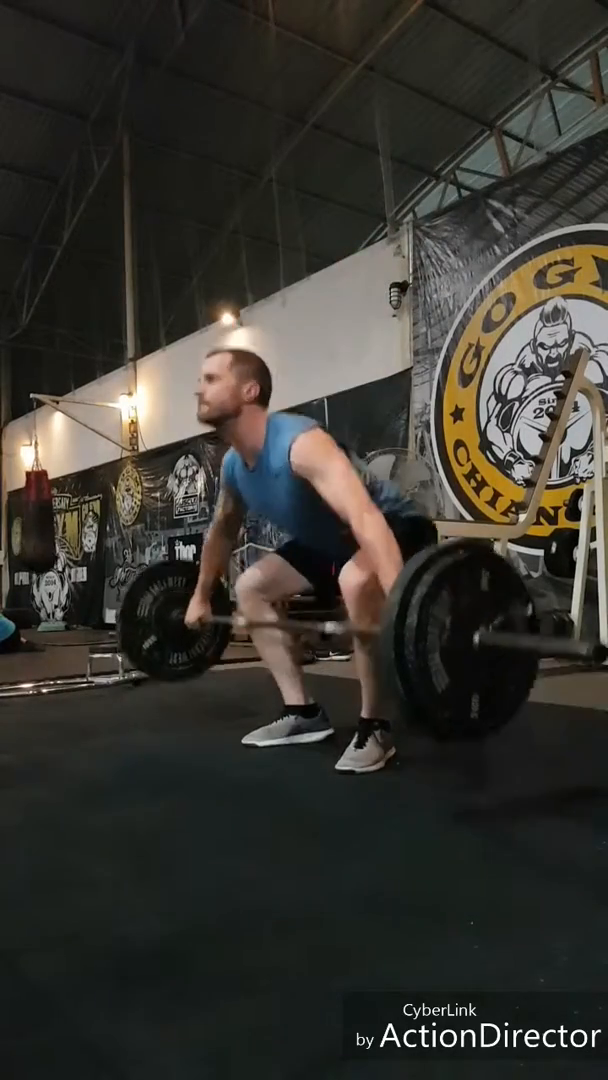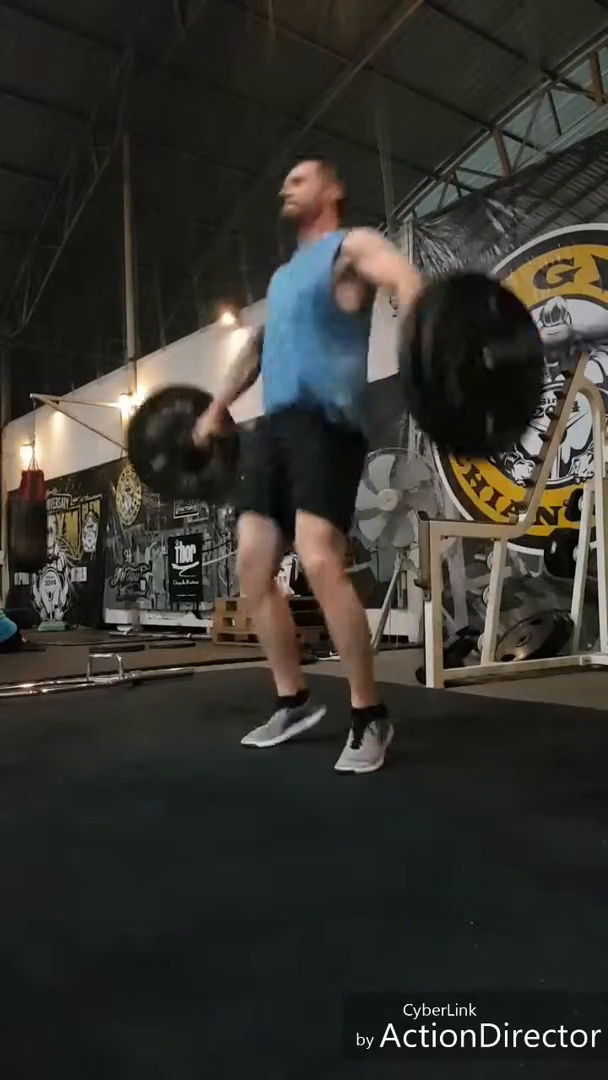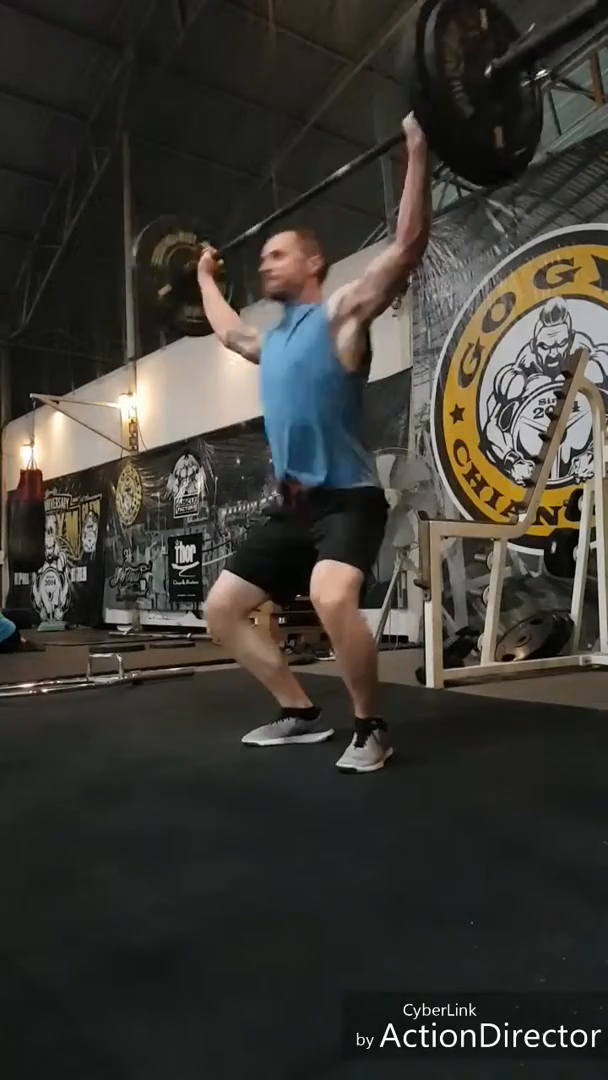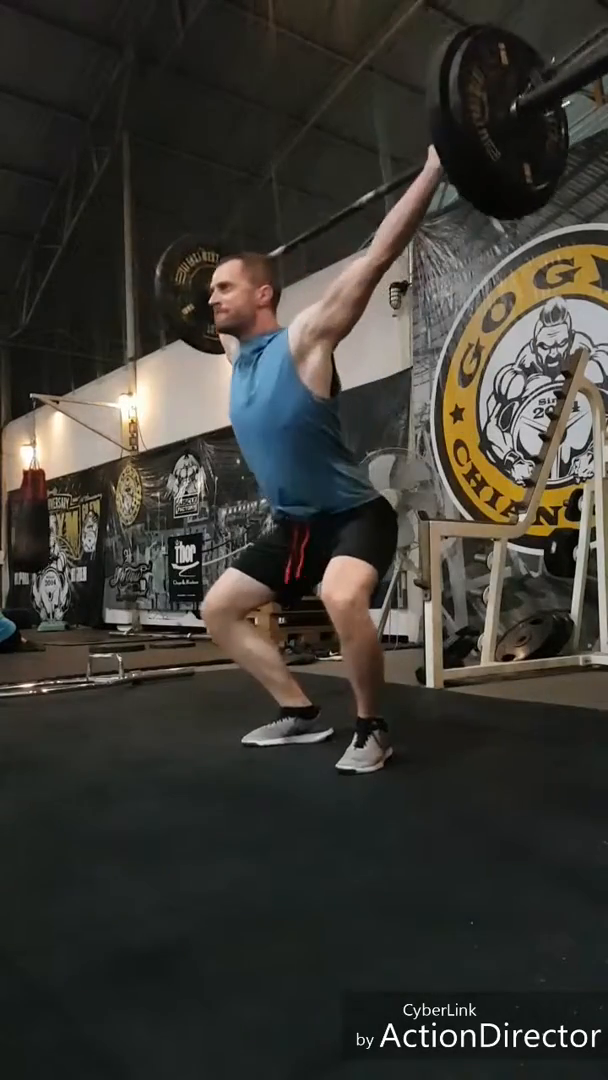
dt=0.4s
person 1, frame 1
left shoulder: (300, 444)
right shoulder: (233, 465)
left elbow: (366, 521)
right elbow: (221, 532)
right wrist: (201, 597)
left hip: (394, 531)
left knee: (357, 582)
right knee: (250, 586)
left ankle: (375, 728)
right ankle: (303, 711)
person 1, frame 2
left shoulder: (351, 245)
right shoulder: (285, 275)
left elbow: (407, 282)
right elbow: (258, 346)
right wrist: (216, 408)
left hip: (325, 426)
right hip: (276, 429)
left knee: (319, 562)
right knee: (251, 568)
left ankle: (369, 717)
right ankle: (294, 700)
person 1, frame 3
left shoulder: (341, 313)
right shoulder: (278, 336)
left elbow: (405, 248)
right elbow: (232, 331)
left wrist: (418, 150)
right wrist: (207, 276)
left hip: (345, 494)
right hip: (291, 500)
left knee: (332, 598)
right knee: (221, 609)
left ankle: (371, 727)
right ankle: (301, 712)
person 1, frame 4
left shoulder: (303, 341)
right shoulder: (241, 357)
left elbow: (375, 259)
right elbow: (223, 325)
left wrist: (433, 169)
left hip: (354, 514)
right hip: (294, 526)
left knee: (343, 599)
right knee: (218, 609)
left ankle: (371, 729)
right ankle: (300, 713)
